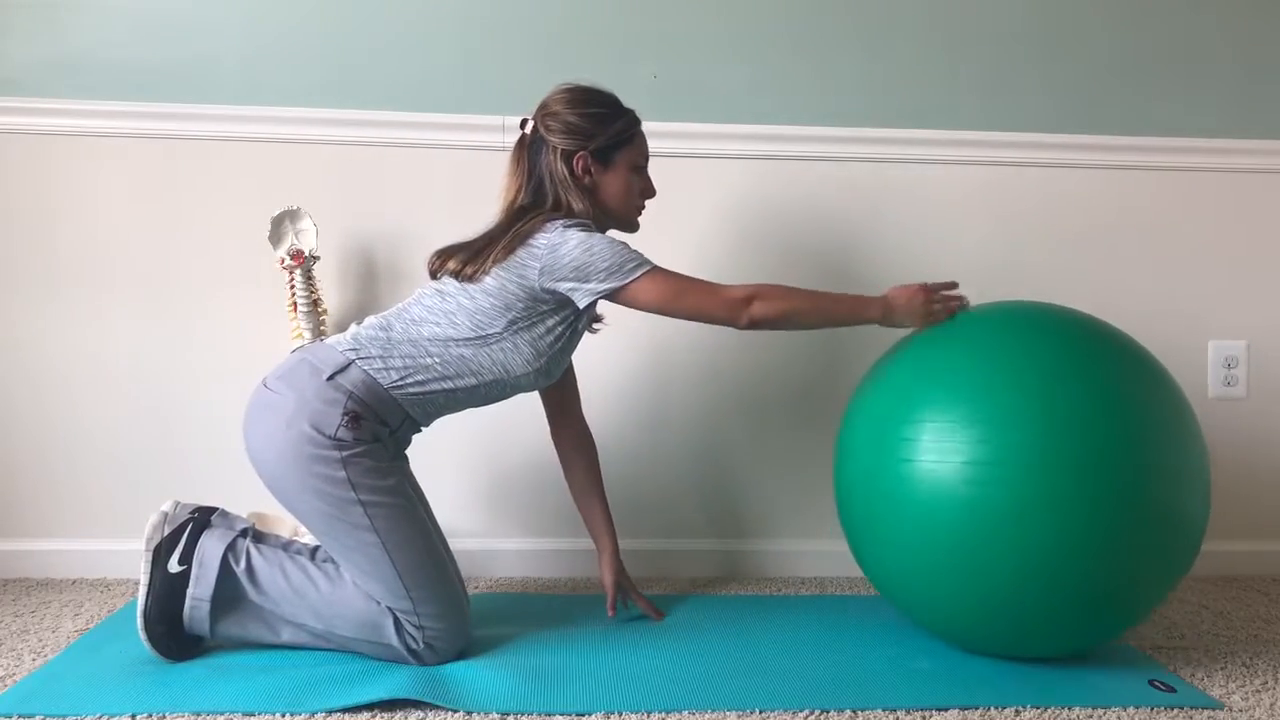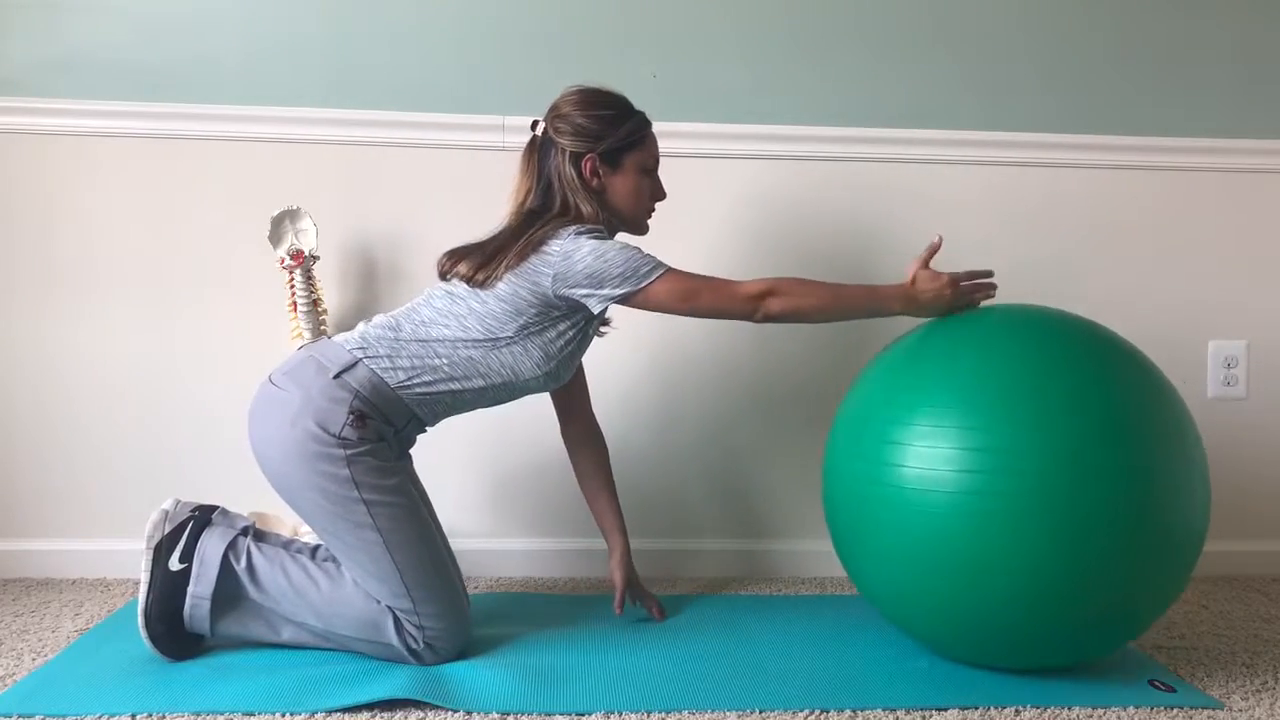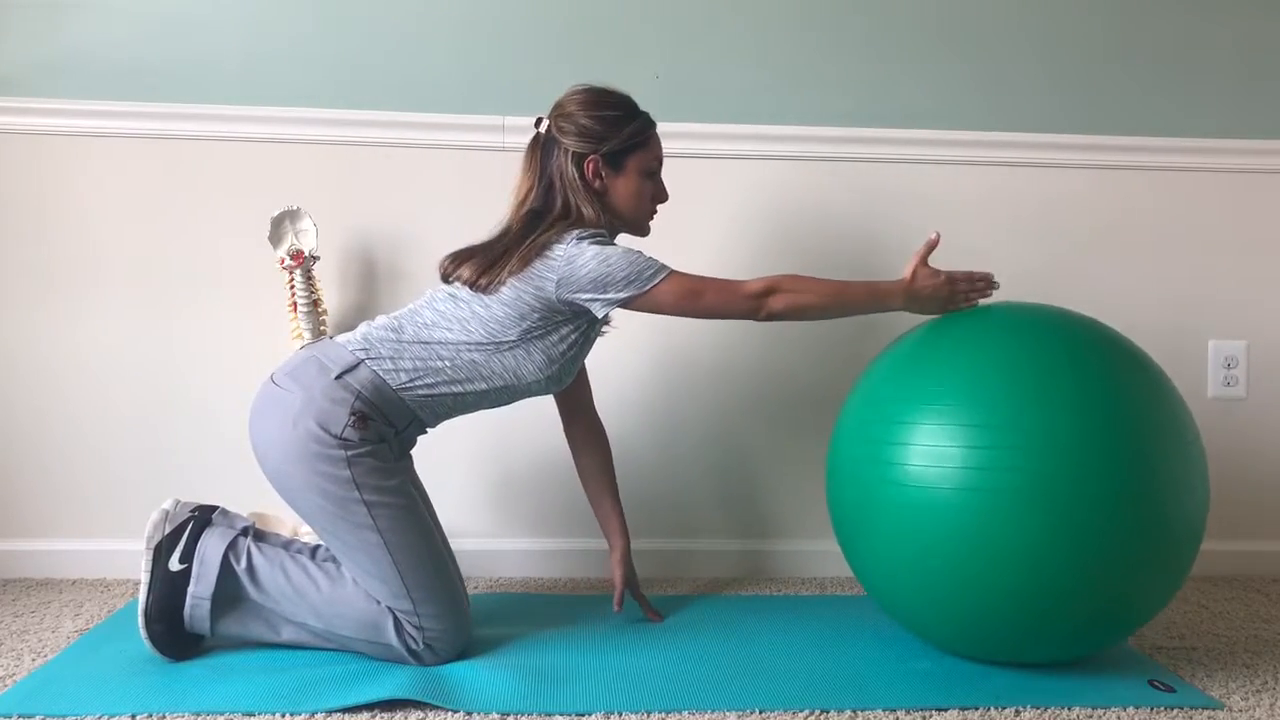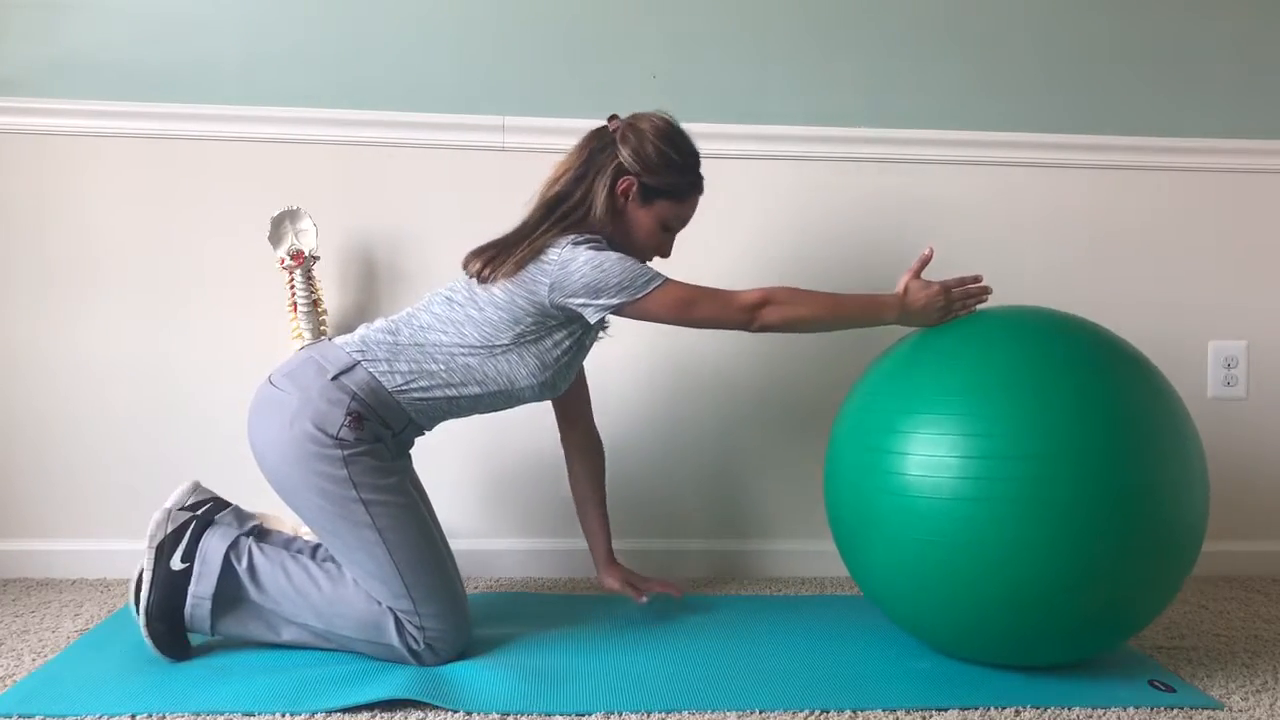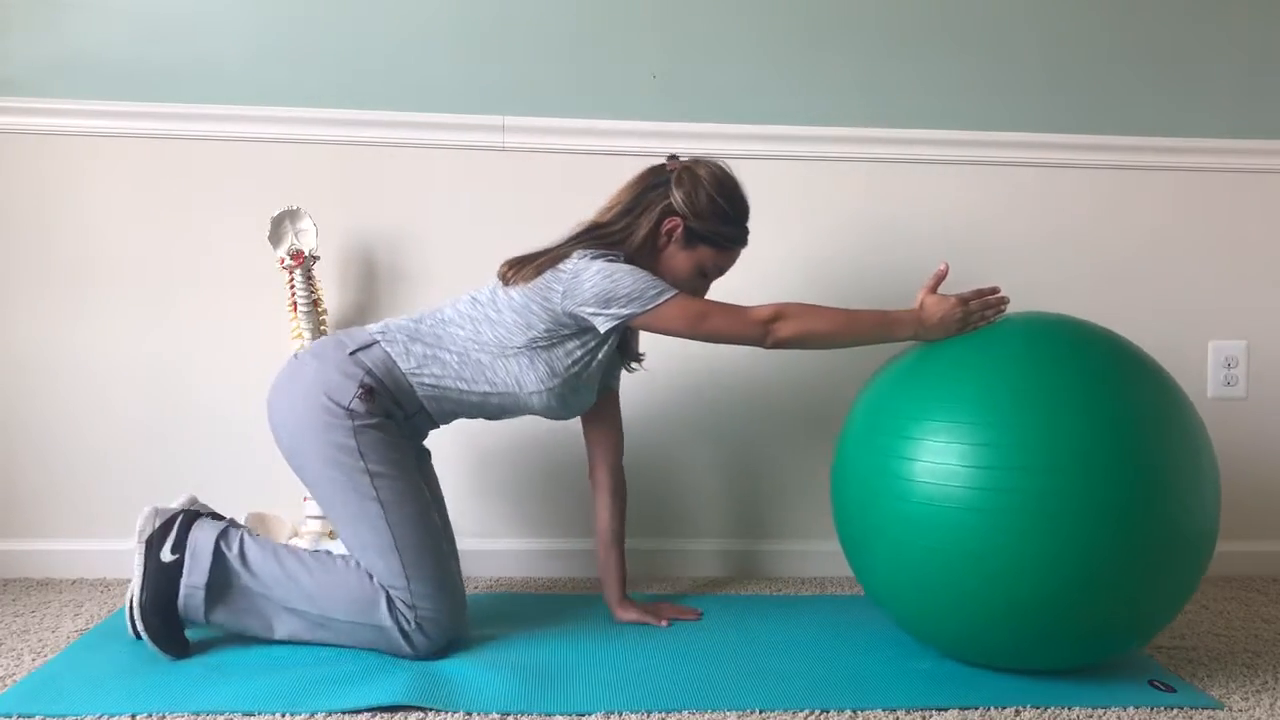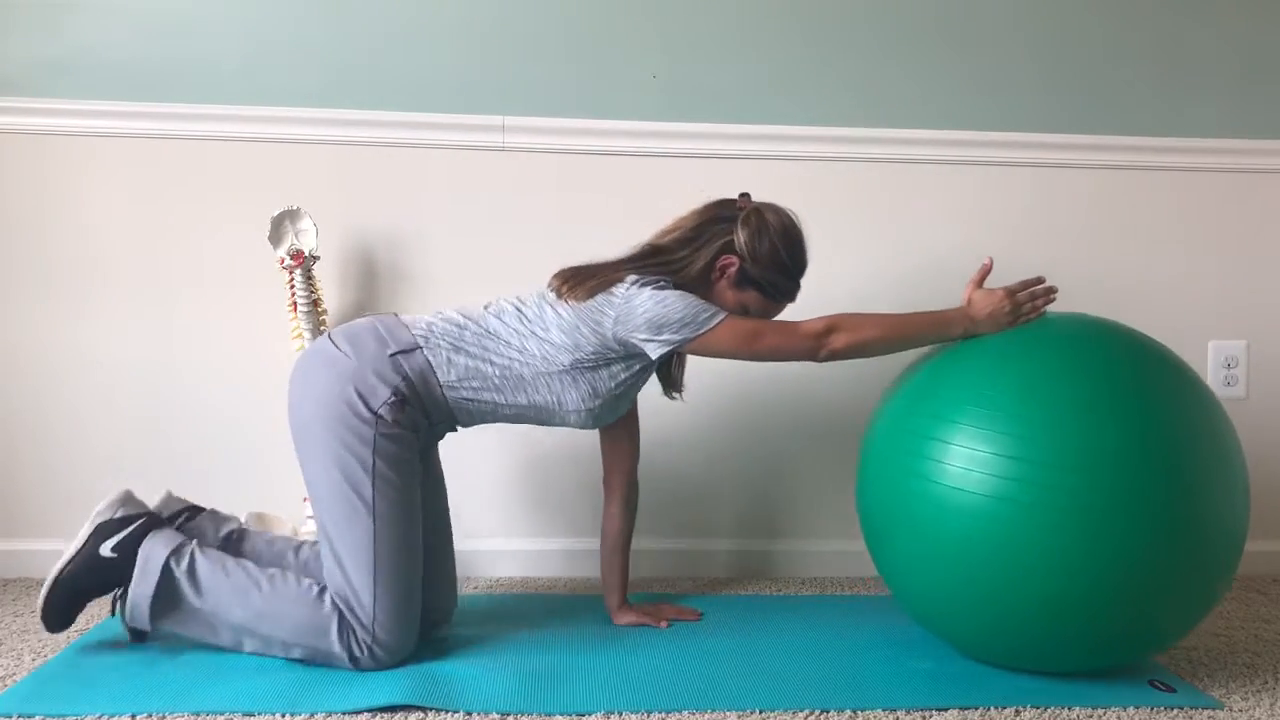
dt=0.5s
person 1, frame 1
left shoulder: (551, 261)
right shoulder: (570, 250)
left elbow: (569, 427)
right elbow: (743, 307)
left wrist: (610, 560)
right wrist: (887, 306)
left hip: (323, 416)
right hip: (317, 420)
left knee: (419, 596)
right knee: (434, 632)
left ankle: (215, 548)
right ankle: (207, 575)
person 1, frame 2
left shoulder: (558, 261)
right shoulder: (582, 257)
left elbow: (579, 427)
right elbow: (757, 302)
left wrist: (621, 554)
right wrist: (908, 298)
left hip: (329, 411)
right hip: (322, 417)
left knee: (407, 589)
right knee: (435, 631)
left ankle: (215, 543)
right ankle: (207, 573)
person 1, frame 3
left shoulder: (559, 260)
right shoulder: (585, 262)
left elbow: (581, 420)
right elbow: (760, 299)
left wrist: (621, 554)
right wrist: (905, 295)
left hip: (326, 408)
right hip: (325, 419)
left knee: (409, 589)
right knee: (435, 632)
left ankle: (213, 543)
right ankle: (206, 574)
person 1, frame 4
left shoulder: (562, 265)
right shoulder: (583, 266)
left elbow: (577, 427)
right elbow: (755, 310)
left wrist: (606, 562)
right wrist: (901, 308)
left hip: (329, 412)
right hip: (321, 421)
left knee: (401, 587)
right knee: (434, 632)
left ankle: (215, 538)
right ankle: (204, 569)
person 1, frame 5
left shoulder: (607, 319)
right shoulder: (602, 280)
left elbow: (606, 463)
right elbow: (770, 327)
left wrist: (619, 595)
right wrist: (918, 321)
left hip: (379, 409)
right hip: (334, 393)
left knee: (433, 609)
right knee: (421, 625)
left ankle: (206, 564)
right ankle: (196, 557)
person 1, frame 6
left shoulder: (634, 309)
right shoulder: (653, 307)
left elbow: (620, 471)
right elbow: (821, 341)
left wrist: (619, 600)
right wrist: (968, 320)
left hip: (382, 395)
right hip: (359, 389)
left knee: (426, 608)
right knee: (374, 637)
left ankle: (195, 540)
right ankle: (141, 561)
